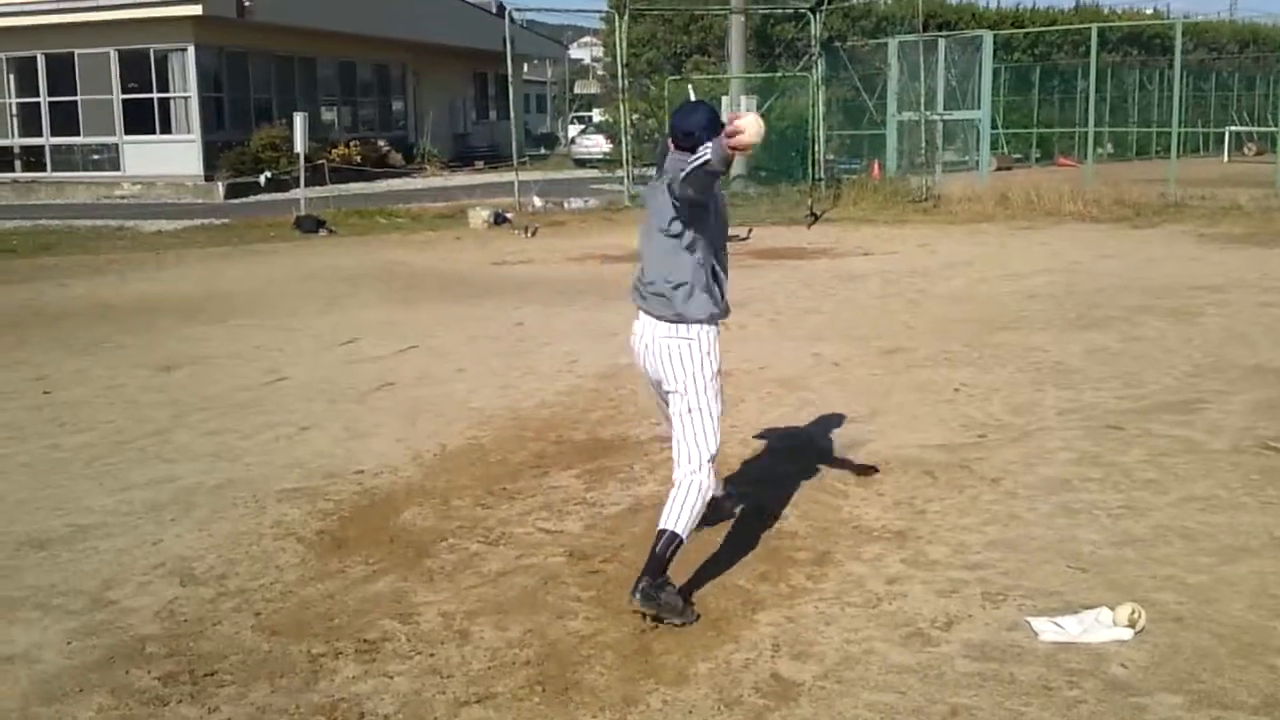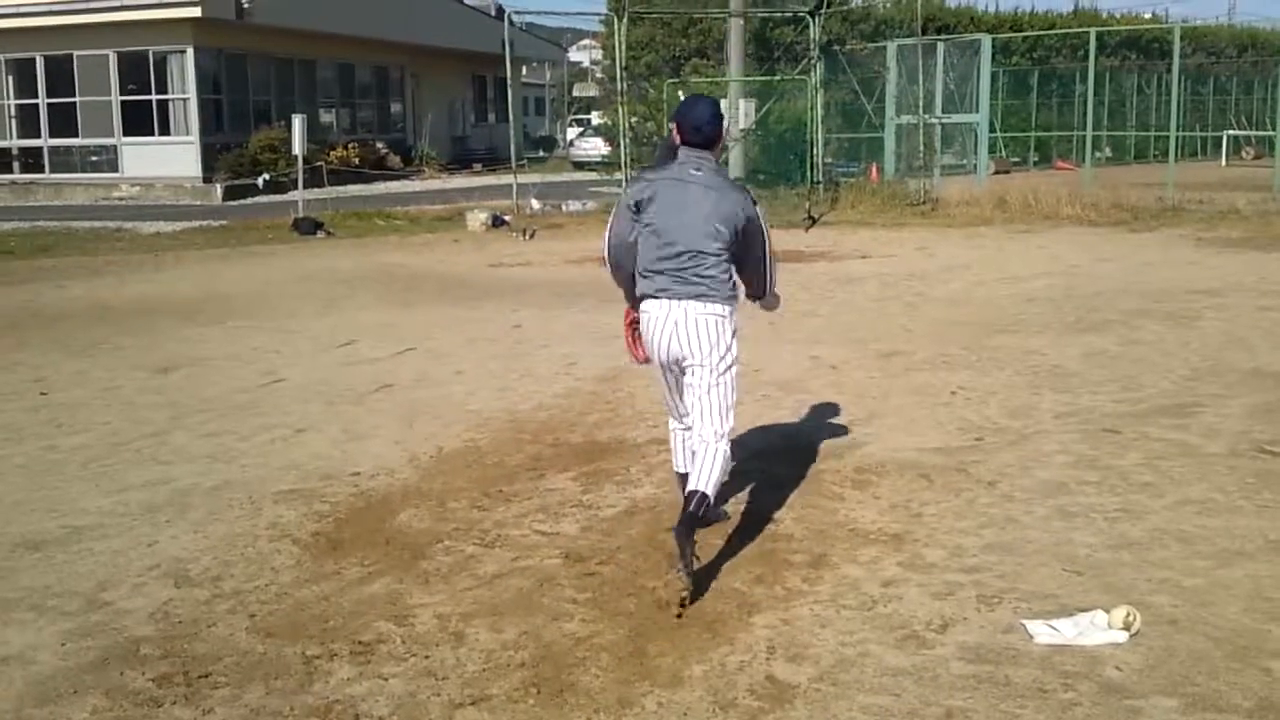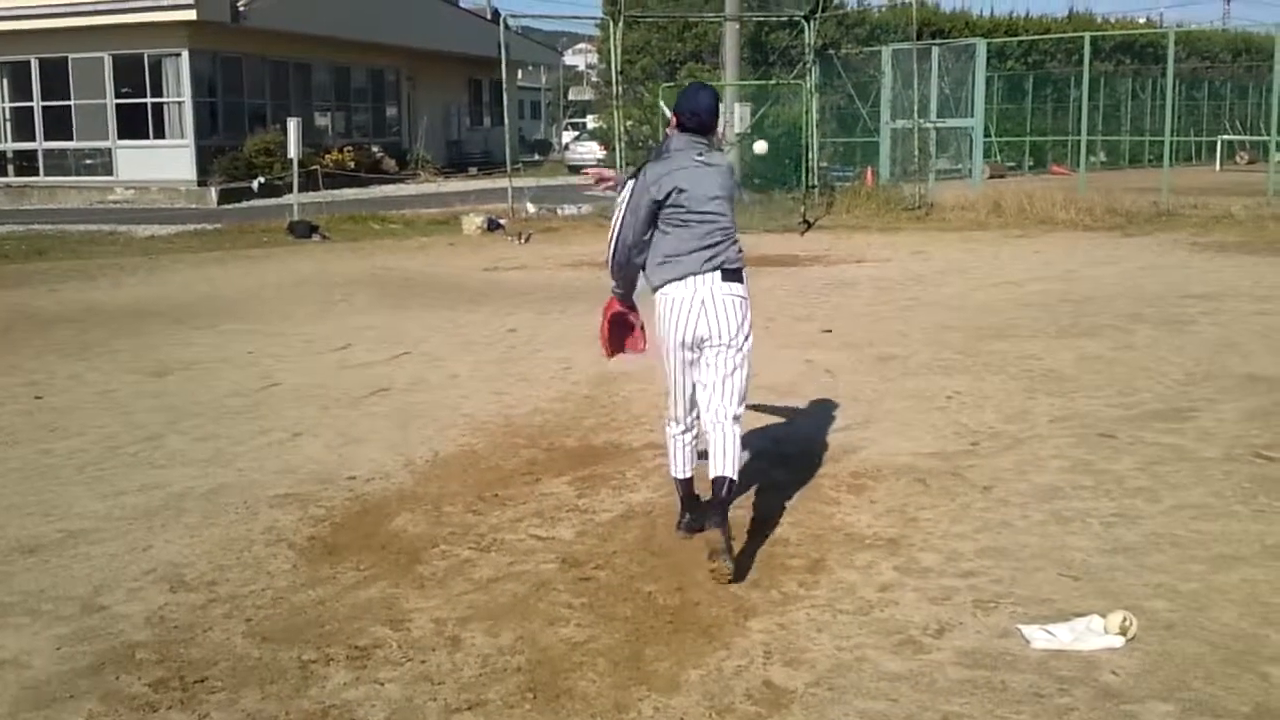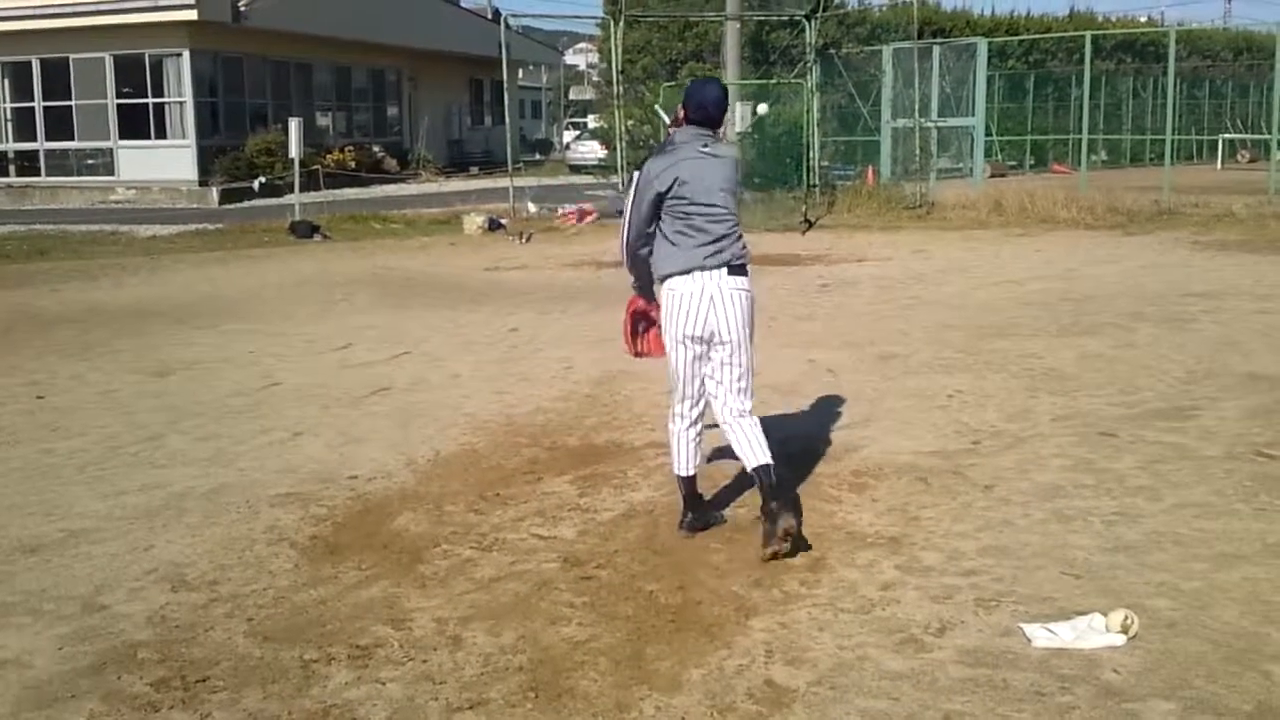
dt=0.2s
person 1, frame 1
left shoulder: (659, 189)
right shoulder: (698, 190)
right elbow: (689, 174)
right wrist: (724, 148)
left hip: (647, 333)
right hip: (690, 340)
left knee: (685, 434)
right knee: (698, 464)
left ankle: (704, 504)
right ankle: (653, 580)
person 1, frame 2
left shoulder: (645, 186)
right shoulder: (739, 197)
left elbow: (617, 252)
right elbow: (756, 259)
left wrist: (635, 297)
right wrist: (765, 293)
left hip: (663, 315)
right hip: (712, 317)
left knee: (683, 417)
right knee: (714, 434)
left ankle: (694, 503)
right ankle: (689, 529)
person 1, frame 3
left shoulder: (652, 175)
right shoulder: (725, 169)
left elbow: (626, 244)
left wrist: (623, 293)
right wrist: (629, 181)
left hip: (677, 300)
right hip: (728, 296)
left knee: (683, 415)
right knee: (726, 417)
left ankle: (692, 508)
right ankle: (717, 515)
person 1, frame 4
left shoulder: (658, 165)
right shoulder: (728, 161)
left elbow: (636, 236)
left wrist: (644, 288)
left hip: (683, 290)
right hip: (733, 288)
left knee: (685, 406)
right knee: (735, 405)
left ankle: (692, 507)
right ankle: (776, 500)
